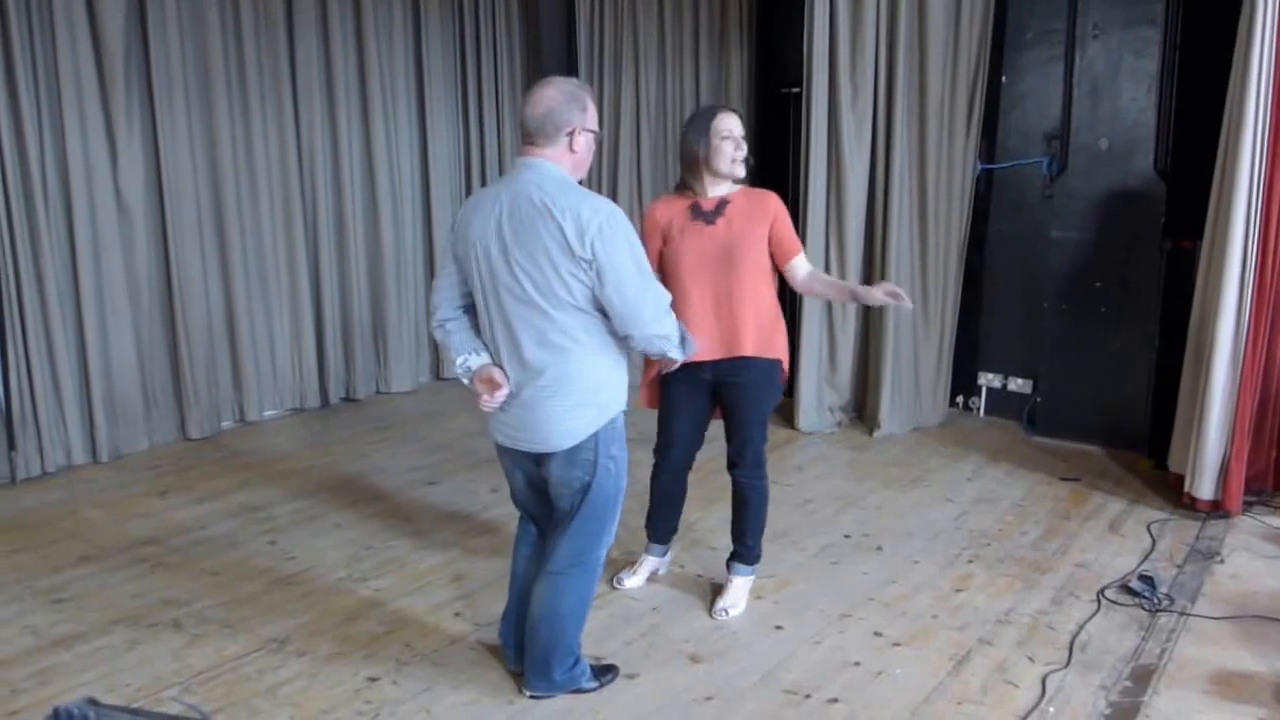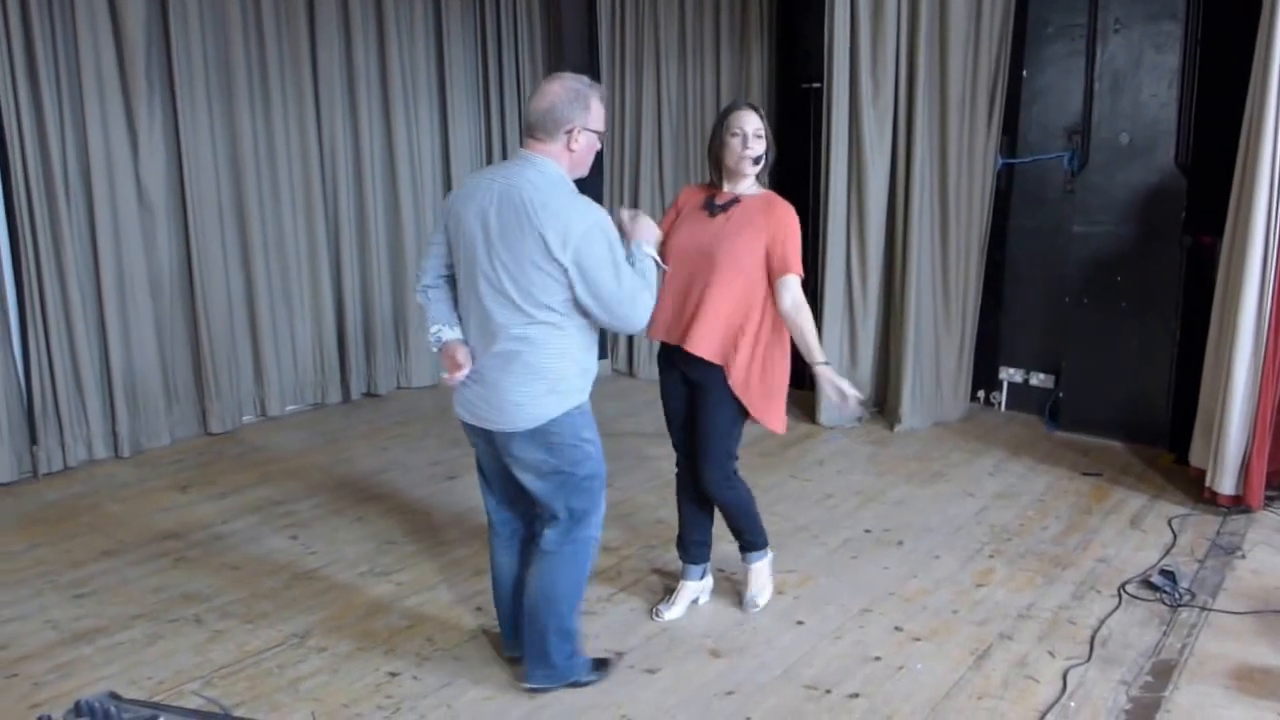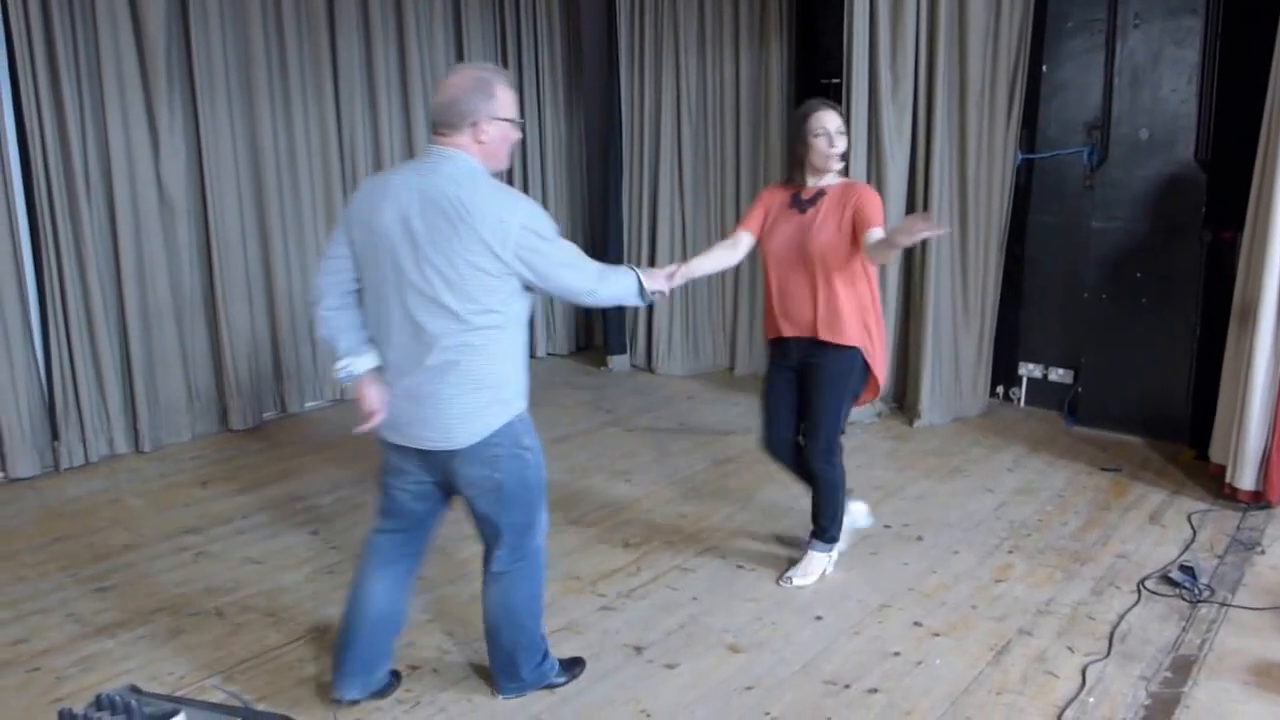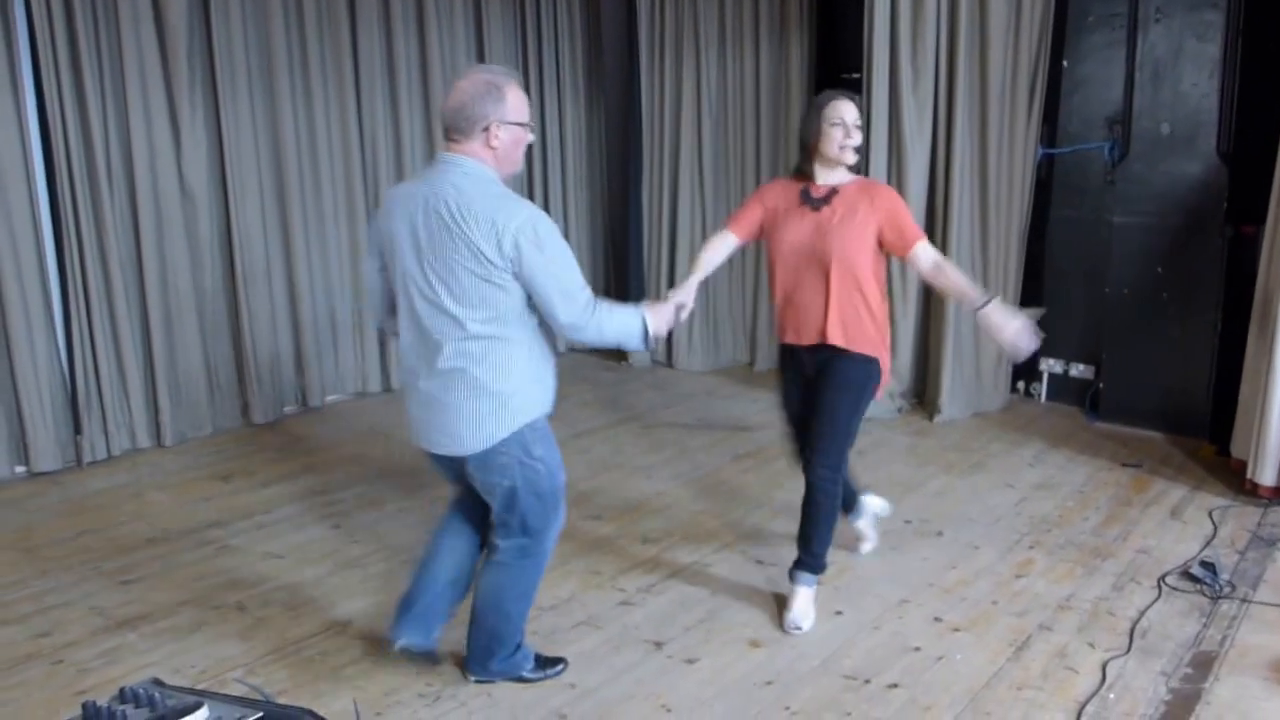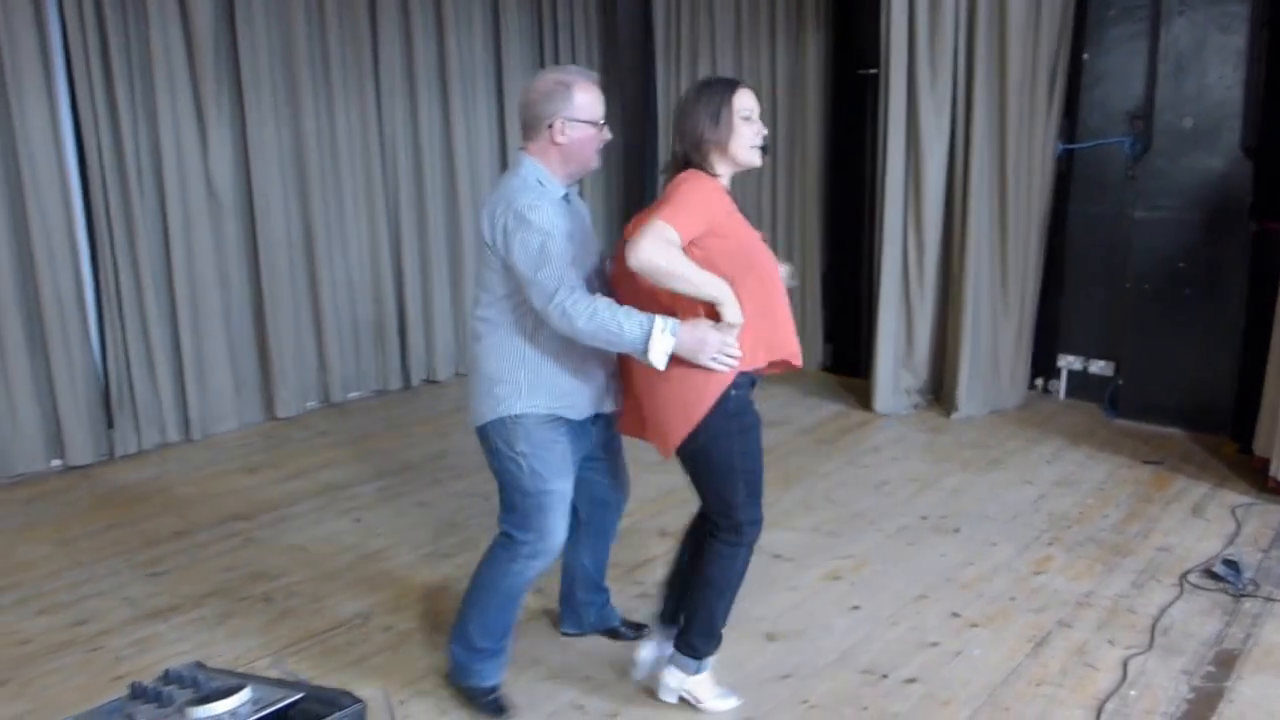
dt=0.7s
person 1, frame 1
left shoulder: (474, 211)
right shoulder: (593, 215)
left elbow: (446, 312)
right elbow: (647, 322)
left wrist: (478, 365)
right wrist: (679, 345)
left hip: (511, 417)
right hip: (581, 417)
left knee: (537, 526)
right knee: (577, 545)
left ankle: (518, 643)
right ankle: (552, 670)
person 1, frame 2
left shoulder: (470, 192)
right shoulder: (577, 216)
left elbow: (433, 278)
right elbow: (629, 315)
left wrist: (450, 339)
right wrist: (642, 249)
left hip: (479, 399)
right hip: (546, 406)
left knee: (509, 519)
right knee: (573, 523)
left ankle: (517, 634)
right ankle: (552, 659)
person 1, frame 3
left shoulder: (372, 195)
right shoulder: (505, 211)
left elbow: (331, 297)
right elbow: (579, 277)
left wrist: (362, 370)
right wrist: (641, 281)
left hip: (403, 415)
right hip: (483, 418)
left knee: (396, 537)
right knee: (516, 543)
left ankle: (357, 673)
right ankle: (522, 668)
person 1, frame 4
left shoulder: (397, 202)
right shoulder: (514, 218)
left elbow: (388, 310)
right elbow: (578, 318)
right wrist: (645, 321)
left hip: (433, 409)
right hip: (500, 414)
left knee: (474, 511)
right knee: (527, 532)
left ankle: (416, 624)
right ankle: (495, 655)
person 1, frame 5
left shoulder: (560, 196)
right shoulder: (525, 205)
left elbow: (595, 278)
right elbow: (568, 308)
right wrist: (672, 335)
left hip: (580, 396)
right hip: (528, 404)
left knee: (602, 503)
right knee: (535, 535)
left ankle: (585, 610)
right ankle: (473, 662)
person 2, frame 1
left shoulder: (765, 206)
right shoulder: (663, 213)
left elbow: (804, 278)
left wrist: (858, 292)
left hip: (751, 360)
right hip: (686, 363)
left knee: (747, 467)
right knee: (670, 460)
left ankle: (742, 571)
right ankle: (657, 549)
person 2, frame 2
left shoulder: (777, 213)
right shoulder: (688, 200)
left elbow: (790, 298)
right elbow: (656, 265)
left wrist: (820, 365)
left hip: (730, 361)
right hip: (676, 353)
left knee: (714, 471)
right knee: (689, 466)
left ankle: (758, 556)
right ankle: (694, 574)
person 2, frame 3
left shoulder: (859, 197)
right shoulder: (773, 199)
left elbow: (876, 245)
right elbow: (734, 249)
left wrist: (896, 237)
right wrist: (678, 273)
left hip: (839, 342)
right hip: (786, 341)
left knee: (821, 444)
right knee: (778, 440)
left ankle: (825, 546)
right ankle: (843, 507)
person 2, frame 4
left shoulder: (877, 200)
right shoulder: (775, 195)
left elbow: (928, 263)
right elbow: (725, 239)
left wrist: (988, 307)
right wrist: (691, 281)
left hip: (850, 349)
right hip: (794, 347)
left knee: (825, 463)
right knee: (809, 452)
left ankle: (806, 580)
right ankle: (861, 505)
person 2, frame 5
left shoulder: (704, 196)
right shoulder: (698, 191)
right elbow: (643, 253)
left wrist: (751, 277)
right wrist: (721, 291)
left hip: (705, 386)
right hip: (708, 389)
left knee: (721, 512)
right knee: (740, 523)
left ankle: (663, 641)
right ankle: (688, 667)
